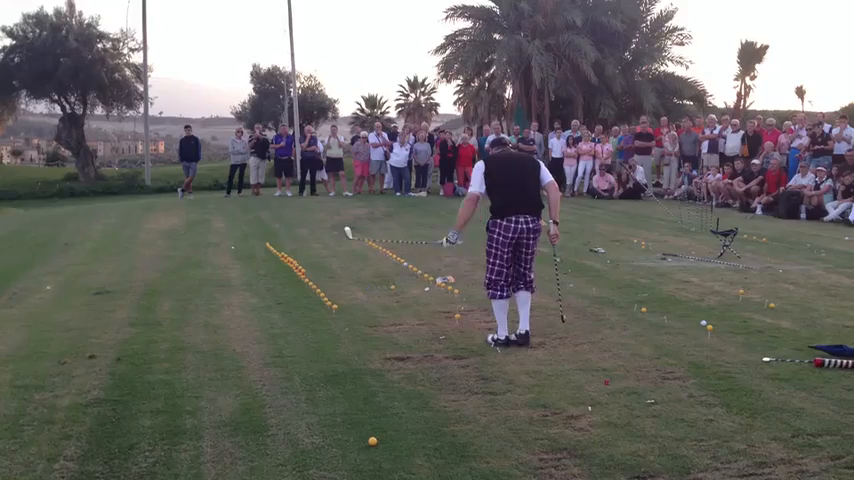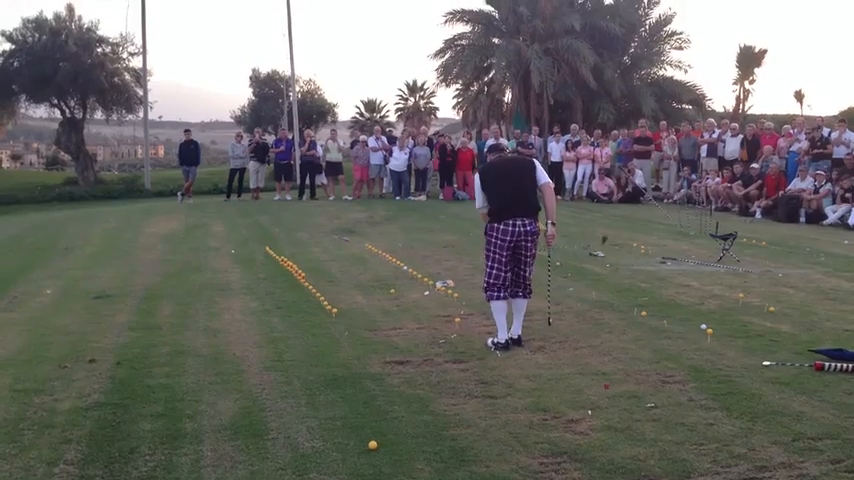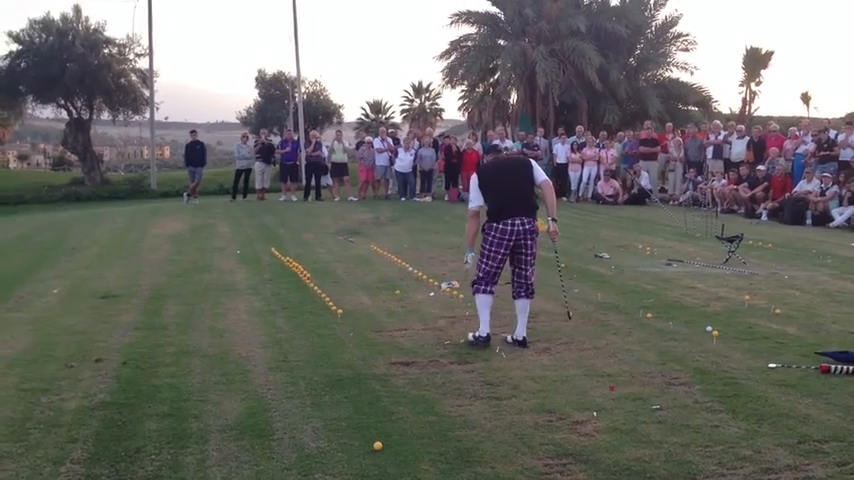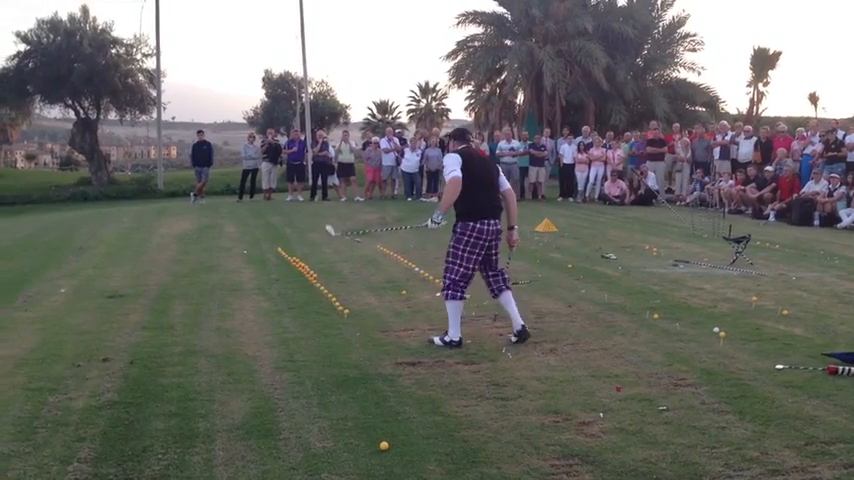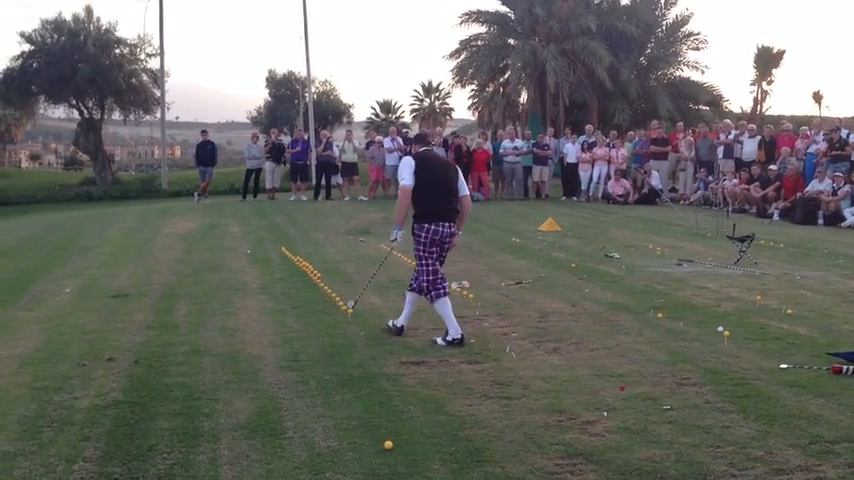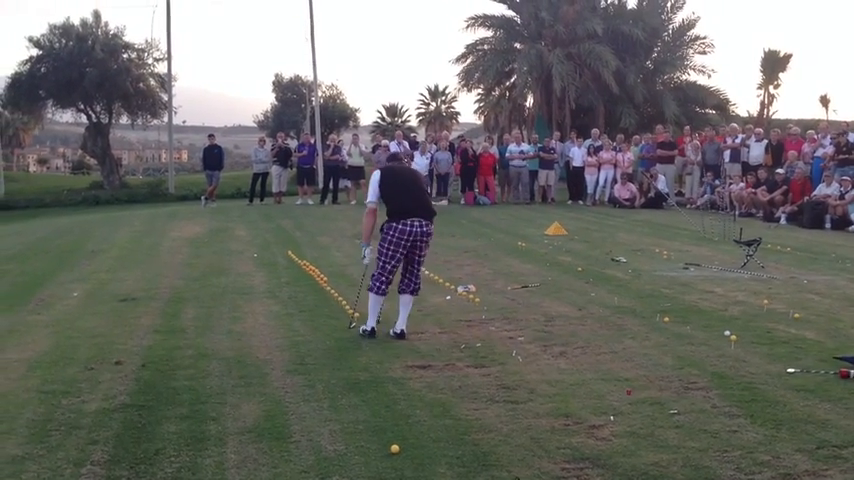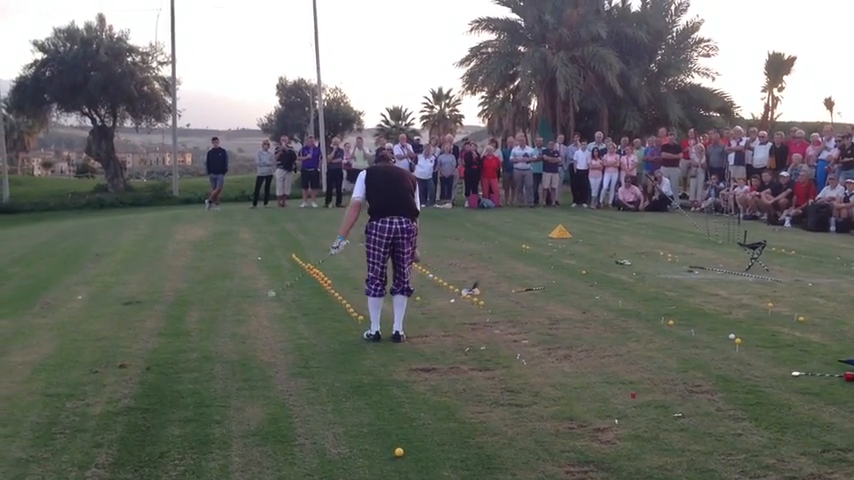
dt=0.4s
person 1, frame 1
left shoulder: (484, 164)
right shoulder: (533, 161)
left elbow: (472, 199)
right elbow: (553, 188)
left wrist: (455, 231)
right wrist: (553, 222)
left hip: (503, 222)
right hip: (532, 222)
left knee: (497, 279)
right knee: (523, 277)
left ankle: (501, 335)
right ankle: (523, 329)
person 1, frame 2
left shoulder: (483, 172)
right shoulder: (530, 163)
left elbow: (484, 212)
right elbow: (548, 189)
left wrist: (490, 236)
right wrist: (551, 223)
left hip: (500, 227)
right hip: (529, 225)
left knee: (495, 282)
right knee: (522, 280)
left ankle: (501, 338)
right ankle: (515, 333)
person 1, frame 3
left shoulder: (480, 173)
right shoulder: (526, 162)
left elbow: (473, 214)
right elbow: (547, 186)
left wrist: (469, 249)
right wrist: (552, 219)
left hip: (499, 226)
right hip: (527, 224)
left knee: (484, 279)
right knee: (524, 280)
left ankle: (483, 332)
right ankle: (520, 335)
person 1, frame 4
left shoulder: (453, 157)
right shoulder: (488, 162)
left elbow: (455, 183)
right elbow: (509, 195)
left wrist: (440, 213)
right wrist: (512, 229)
left hip: (470, 225)
right hip: (494, 224)
left knee: (455, 279)
right knee: (494, 275)
left ankle: (453, 336)
right ankle: (519, 326)
person 1, frame 5
left shoulder: (410, 160)
right shoulder: (451, 165)
left elbow: (405, 193)
right elbow: (466, 201)
left wrist: (397, 228)
right wrist: (458, 231)
left hip: (427, 225)
right hip: (448, 226)
left knee: (432, 281)
right knee: (424, 275)
left ankle: (454, 333)
right ankle: (401, 322)
person 1, frame 6
left shoulder: (380, 173)
right shoulder: (417, 175)
left elbow: (370, 211)
left wrist: (366, 245)
left hip: (399, 225)
right hip: (425, 226)
left knee: (381, 276)
right knee: (412, 277)
left ankle: (370, 326)
right ankle: (400, 327)
person 1, frame 7
left shoulder: (367, 174)
right shoulder: (408, 176)
left elbow: (355, 206)
right elbow: (415, 210)
left wrist: (341, 237)
right wrist: (414, 248)
left hip: (379, 224)
right hip: (407, 225)
left knee: (375, 278)
right knee: (403, 279)
left ankle: (374, 330)
right ankle: (398, 330)
